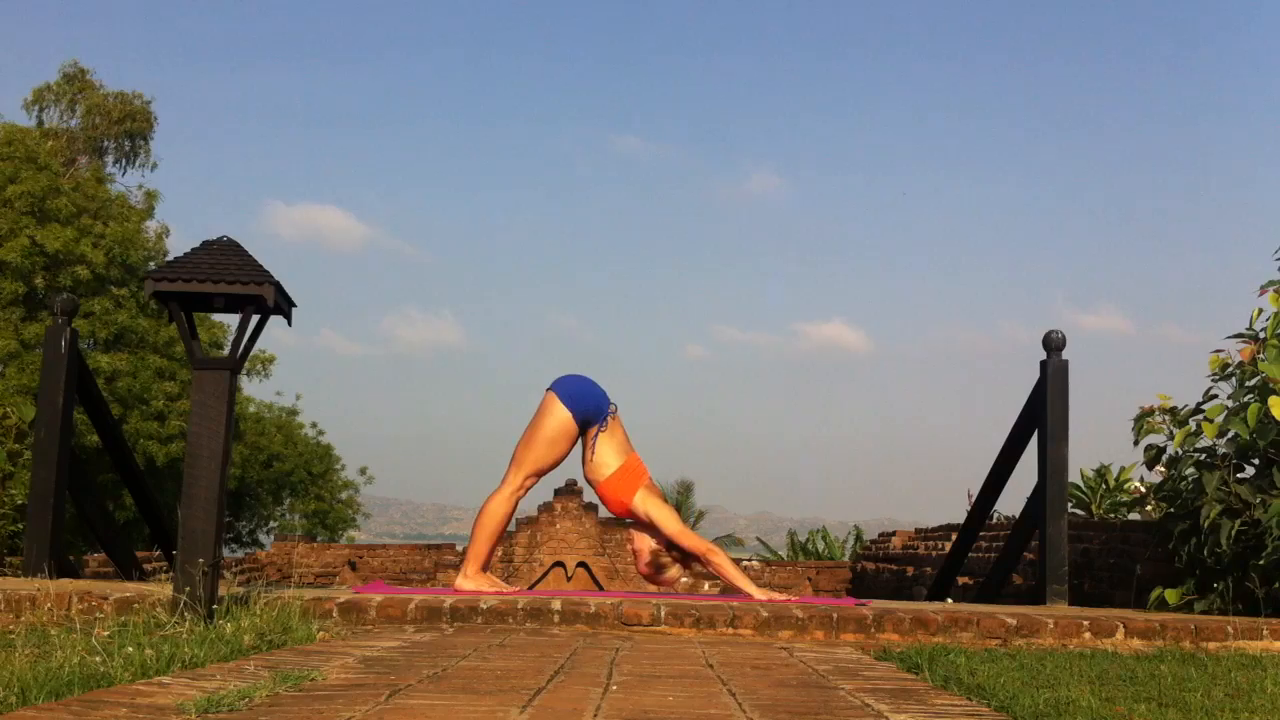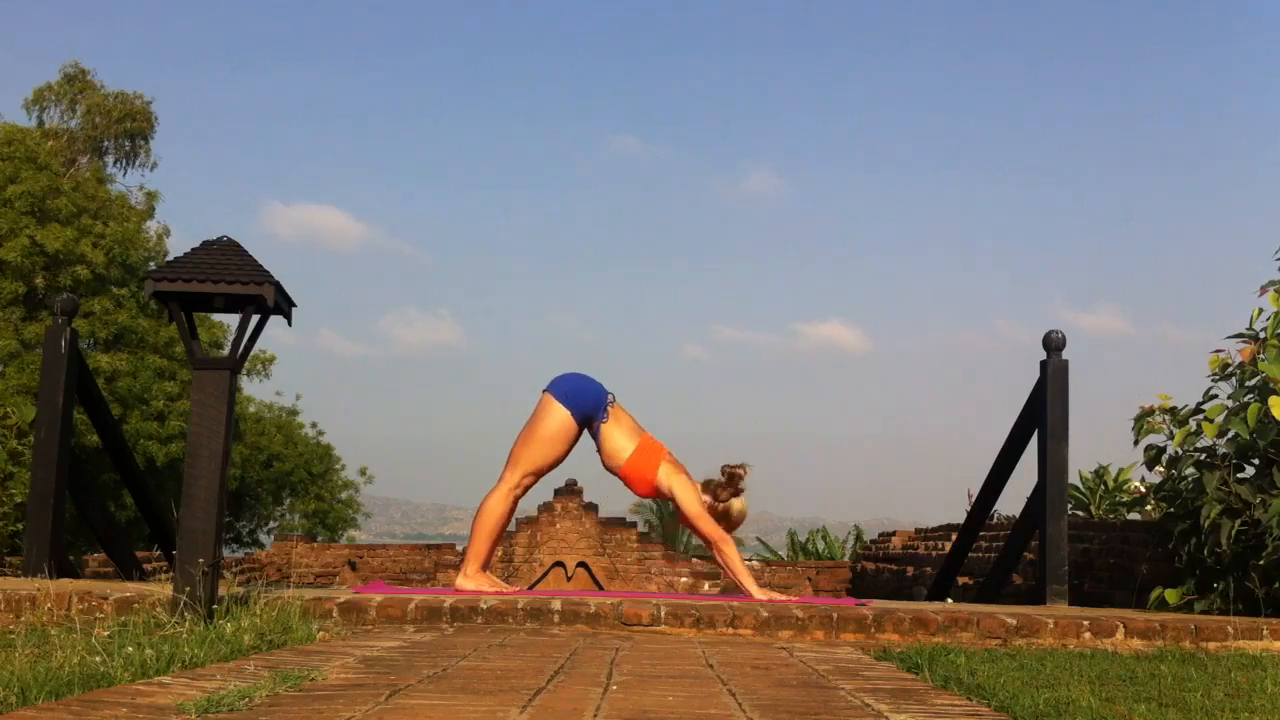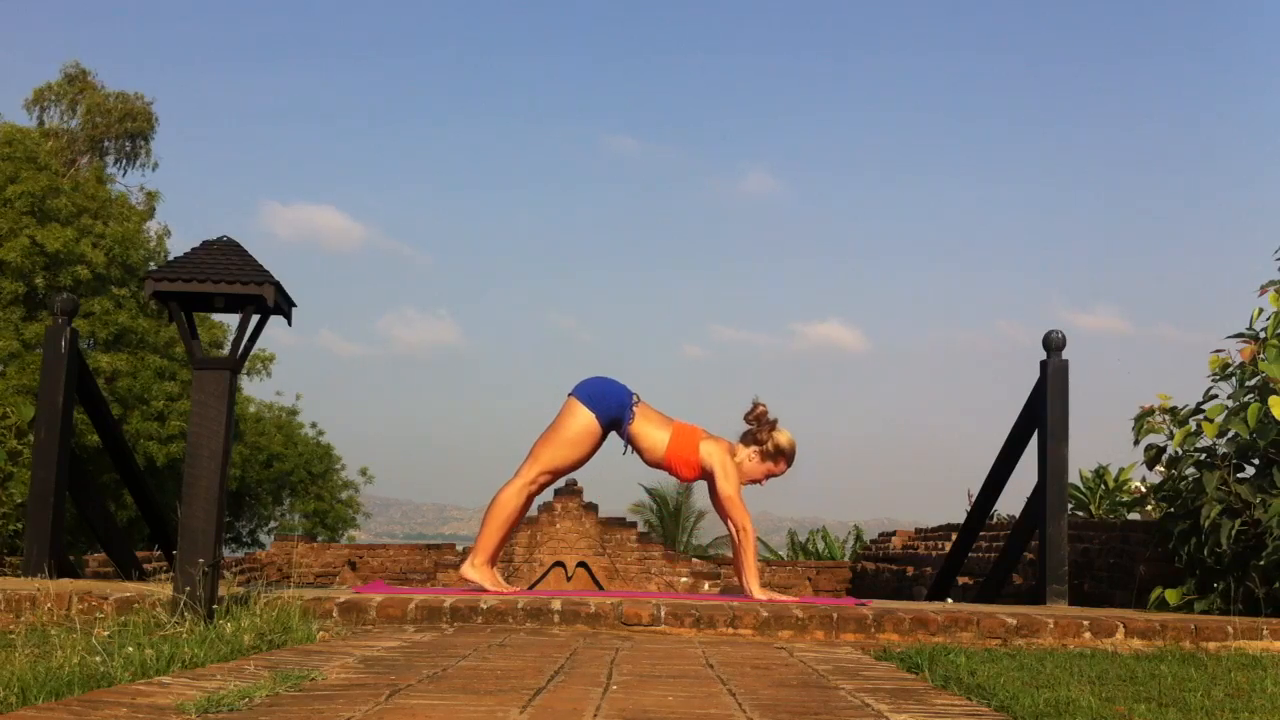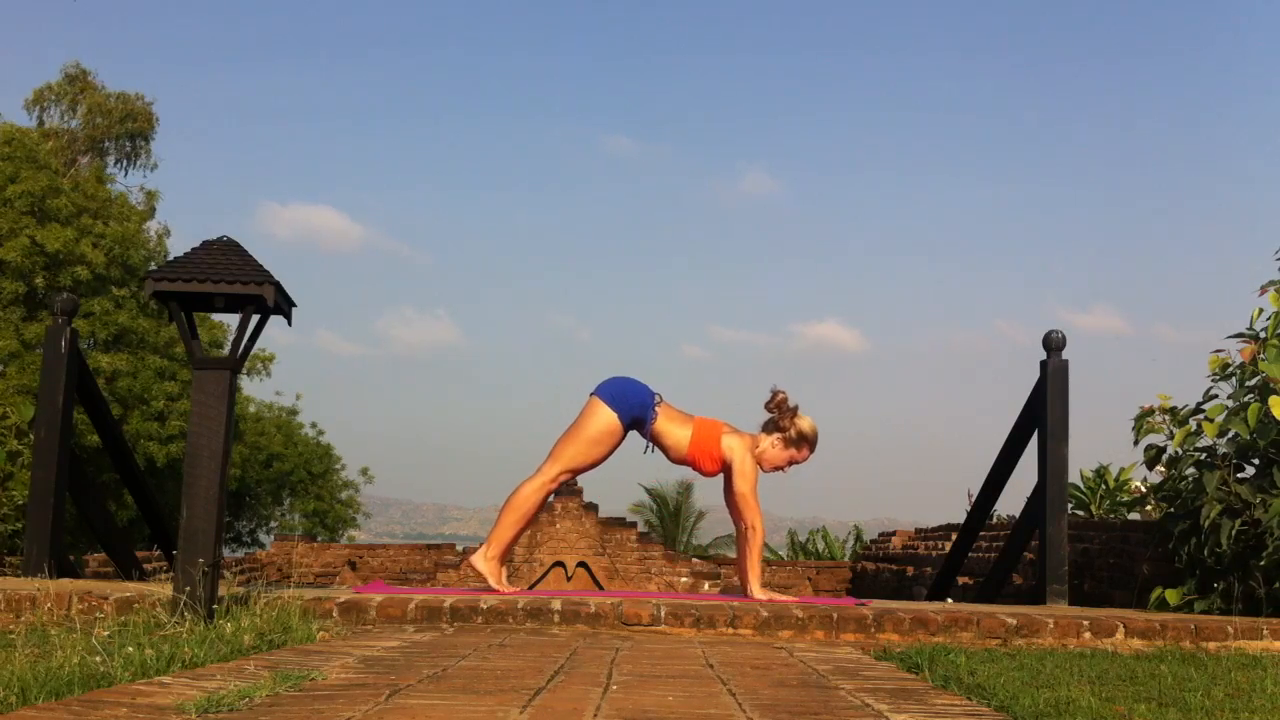
dt=0.5s
person 1, frame 1
left shoulder: (652, 510)
right shoulder: (649, 508)
left elbow: (705, 552)
left wrist: (753, 590)
left hip: (581, 402)
right hip: (578, 399)
left knee: (519, 485)
right knee: (516, 484)
left ankle: (479, 570)
right ankle: (470, 572)
person 1, frame 2
left shoulder: (683, 485)
right shoulder: (678, 485)
left elbow: (716, 540)
right elbow: (718, 538)
left wrist: (750, 589)
right wrist: (754, 590)
left hip: (585, 404)
right hip: (578, 397)
left knee: (518, 484)
right knee: (513, 482)
left ankle: (479, 570)
right ankle: (470, 572)
person 1, frame 3
left shoulder: (716, 464)
right shoulder: (720, 458)
left elbow: (736, 529)
right elbow: (744, 527)
left wrist: (749, 587)
right wrist: (756, 589)
left hip: (609, 407)
right hip: (606, 401)
left knee: (535, 482)
right knee: (529, 479)
left ankle: (487, 564)
right ankle: (477, 563)
person 1, frame 4
left shoulder: (736, 456)
right shoulder: (741, 450)
left elbow: (743, 527)
right elbow: (753, 525)
left wrist: (750, 586)
right wrist: (756, 588)
left hip: (631, 407)
right hip: (625, 401)
left knee: (554, 478)
right knee: (550, 475)
left ankle: (497, 559)
right ankle: (489, 555)
